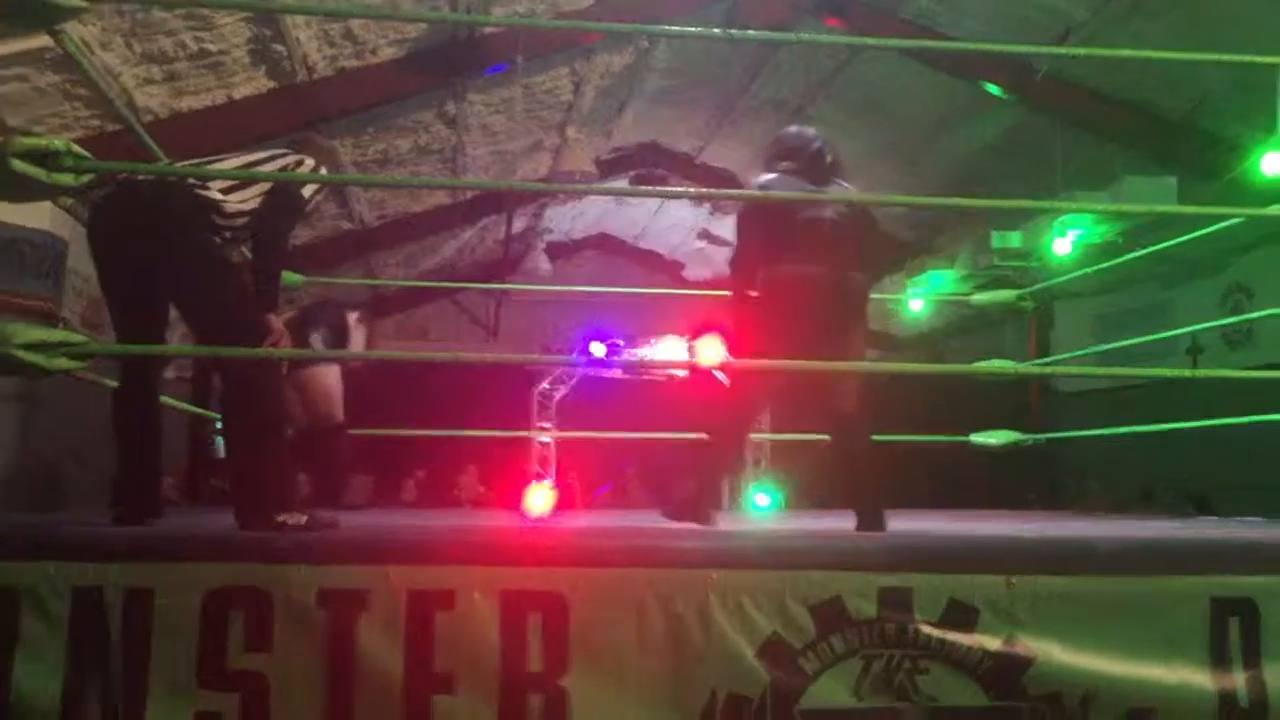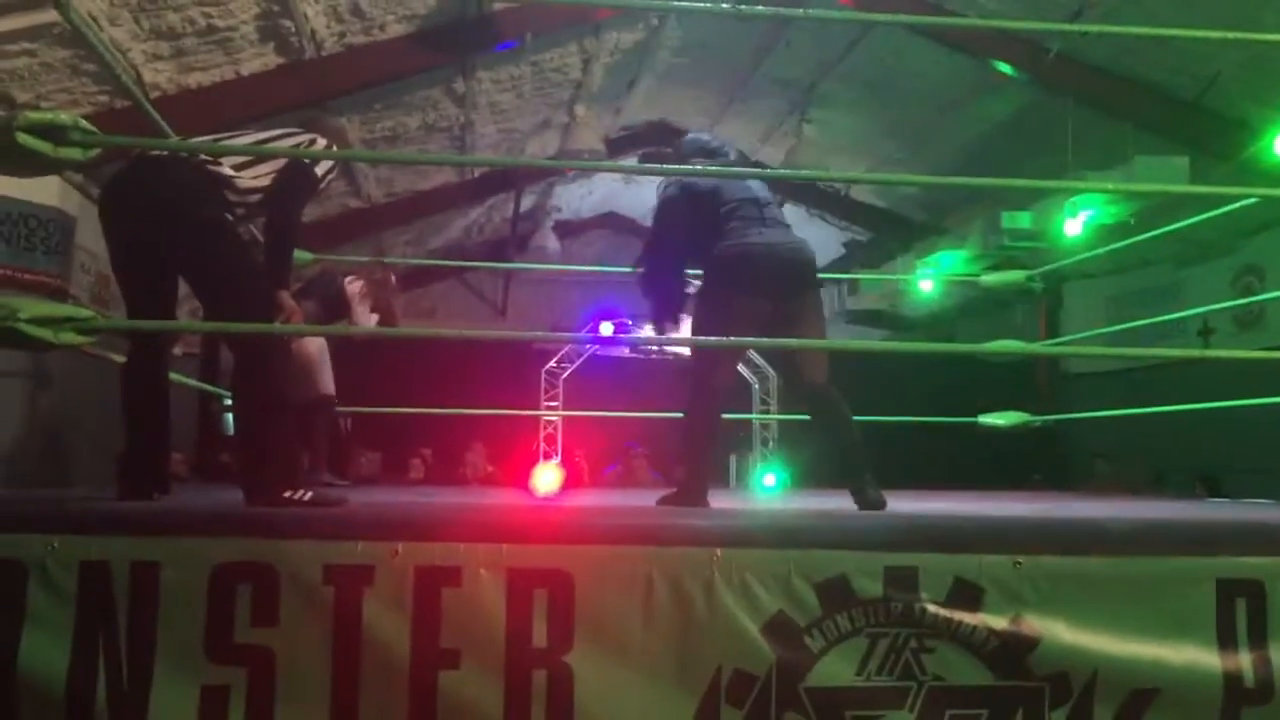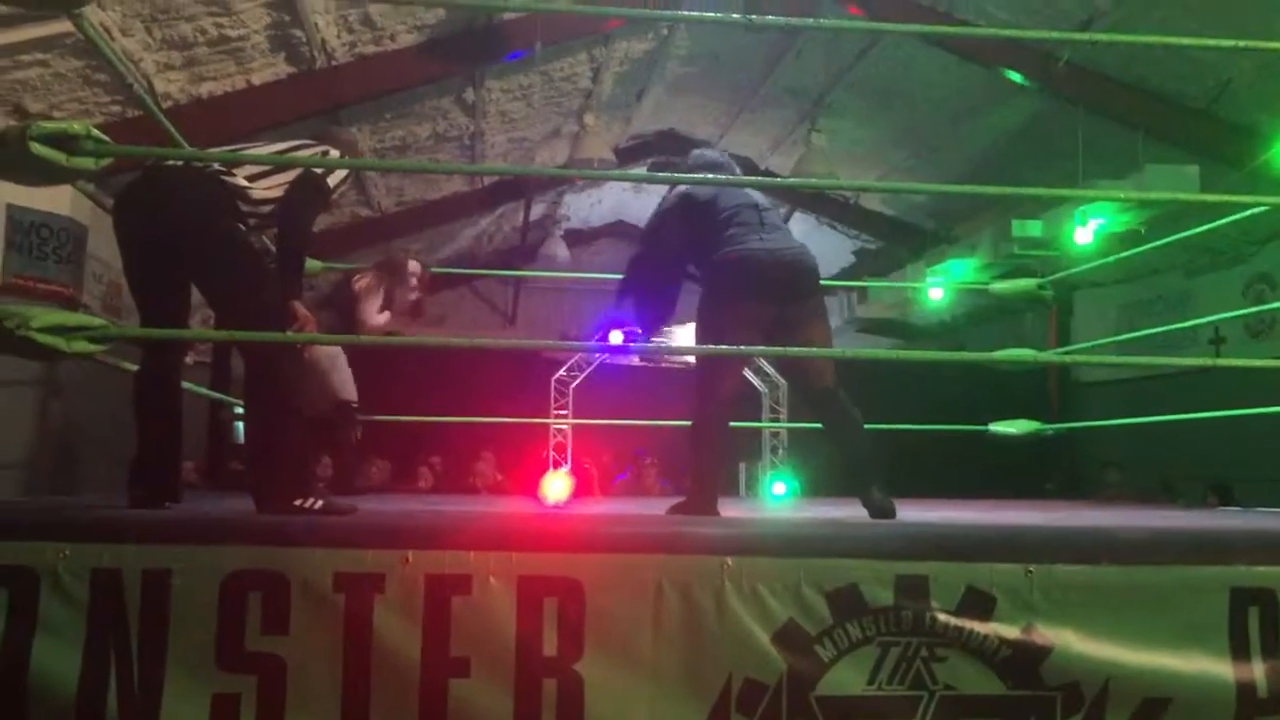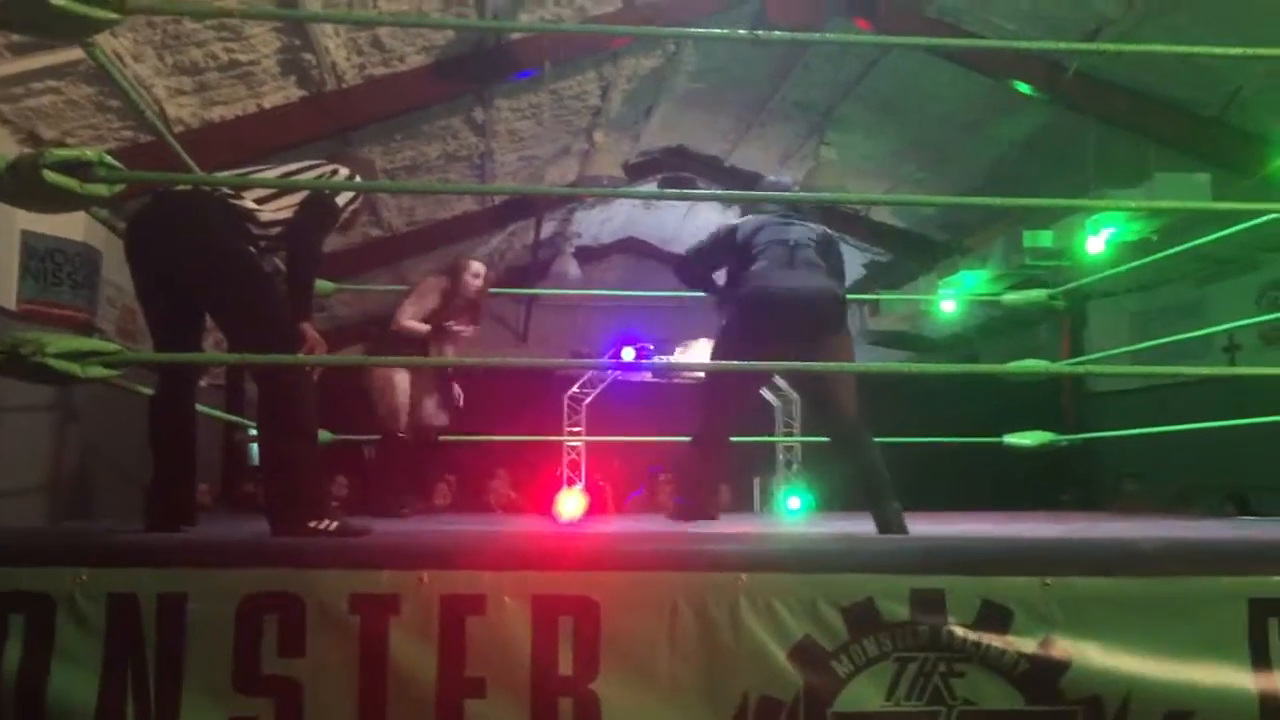
dt=0.5s
person 1, frame 1
left shoulder: (255, 164)
right shoulder: (310, 168)
right elbow: (271, 227)
right wrist: (266, 309)
left hip: (113, 210)
right hip: (175, 218)
left knee: (139, 362)
right knee: (249, 357)
left ankle: (132, 503)
right ankle: (266, 507)
person 1, frame 2
left shoulder: (262, 142)
right shoulder: (323, 148)
right elbow: (284, 204)
right wrist: (278, 287)
left hip: (126, 186)
right hip: (186, 195)
left knee: (149, 337)
right knee: (259, 337)
left ankle: (139, 479)
right ankle: (274, 484)
person 1, frame 3
left shoulder: (280, 155)
right shoulder: (336, 161)
right elbow: (296, 213)
right wrist: (291, 296)
left hip: (138, 197)
right hip: (200, 206)
left knee: (162, 347)
right knee: (271, 343)
left ankle: (151, 487)
right ankle: (285, 491)
person 1, frame 4
left shoulder: (290, 175)
right shoulder: (346, 180)
right elbow: (305, 233)
right wrist: (301, 318)
left hip: (149, 222)
right hip: (209, 230)
left knee: (176, 370)
right knee: (284, 367)
left ankle: (167, 511)
right ankle: (300, 514)
person 2, frame 1
left shoulder: (766, 187)
right shoulder: (847, 196)
left elbow: (746, 259)
right elbow: (867, 253)
left wrist: (742, 309)
left hip: (786, 302)
right hip: (844, 302)
left knee: (740, 406)
right knee: (845, 412)
left ankle: (702, 500)
right ankle: (868, 510)
person 2, frame 2
left shoulder: (681, 185)
right shoulder: (754, 184)
left elbow: (666, 250)
left wrist: (665, 307)
right wrist: (707, 287)
left hip: (740, 271)
right hip: (796, 263)
left knee: (707, 386)
right knee: (817, 384)
left ankle: (693, 488)
right ankle: (863, 484)
person 2, frame 3
left shoulder: (684, 196)
right shoulder: (756, 197)
left elbow: (651, 260)
left wrist: (650, 310)
right wrist: (700, 273)
left hip: (740, 276)
right hip: (798, 271)
left knee: (714, 395)
right knee: (824, 391)
left ankle: (702, 498)
right ankle: (873, 491)
person 2, frame 4
left shoulder: (743, 227)
right shoulder: (821, 234)
left elbow: (688, 267)
right elbow: (837, 287)
left wrist: (722, 292)
left hip: (763, 309)
right hip: (822, 312)
left knee: (717, 409)
right knee: (847, 421)
left ankle: (699, 498)
right ankle: (887, 510)
person 3, frame 1
left shoulder: (317, 312)
right shoulder: (355, 319)
right hip: (314, 357)
left knee: (303, 431)
right knee: (332, 425)
right ankle: (336, 493)
person 3, frame 2
left shoulder: (343, 282)
right shoulder: (362, 287)
right elbow: (361, 328)
right wrist: (377, 315)
right hip: (304, 326)
left knee: (303, 400)
right knee: (322, 397)
right ankle: (317, 470)
person 3, frame 3
left shoulder: (383, 288)
right shoulder: (375, 282)
left elbow: (374, 328)
right elbow: (367, 325)
left wrist: (398, 318)
right wrist: (396, 311)
left knee: (325, 411)
right knee: (347, 403)
right ankle: (346, 477)
person 3, frame 4
left shoulder: (460, 305)
right shoulder: (435, 289)
left elbow: (446, 343)
right elbow: (400, 323)
left wrist: (449, 381)
right wrist: (437, 331)
right hip: (390, 357)
left knee: (436, 424)
right knee: (397, 431)
left ankle: (404, 493)
right ankle: (382, 499)
